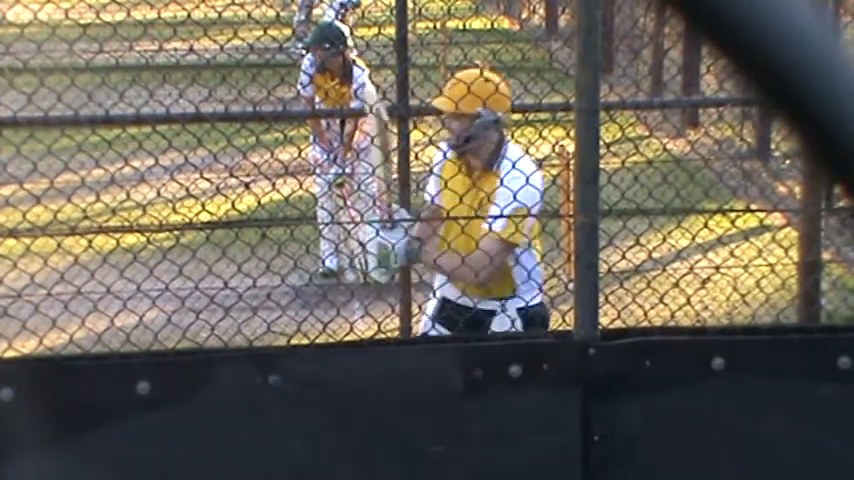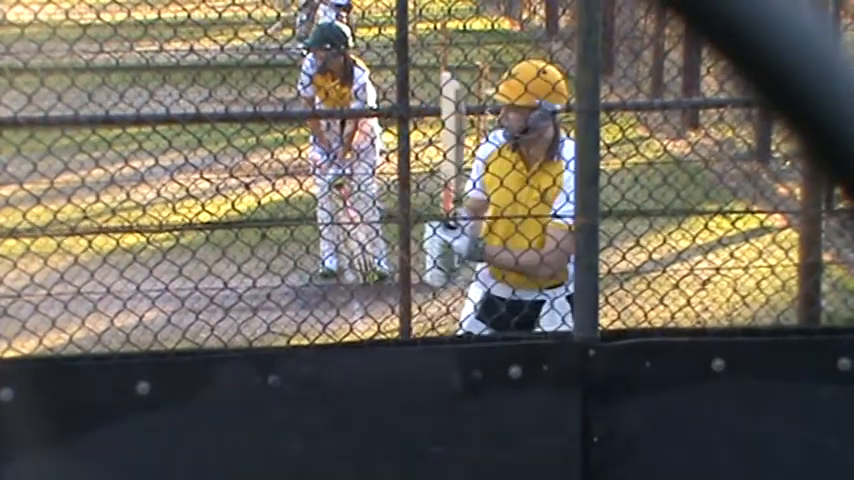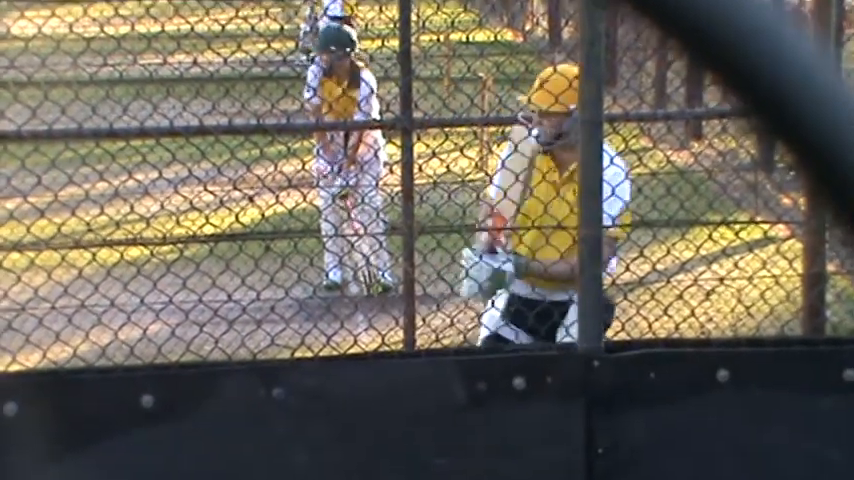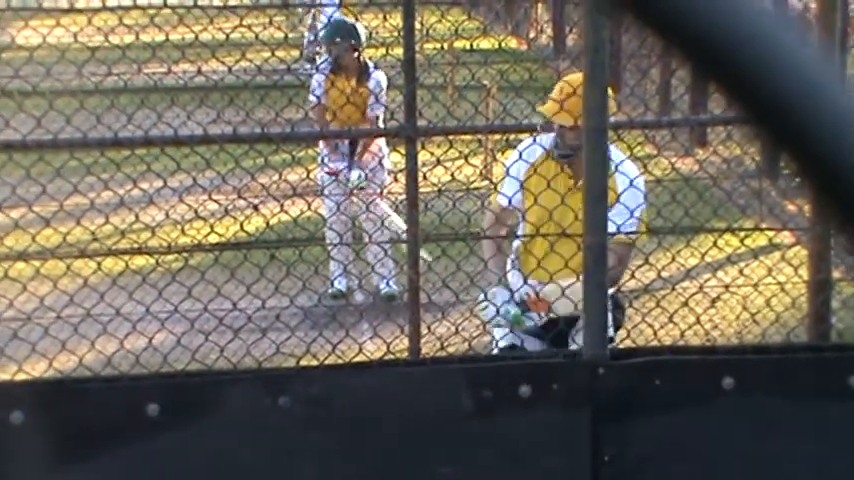
dt=0.2s
person 1, frame 1
left shoulder: (519, 178)
right shoulder: (448, 155)
left elbow: (481, 271)
right elbow: (432, 219)
left wrist: (413, 252)
right wrist: (401, 243)
left hip: (510, 312)
right hip: (453, 301)
person 1, frame 2
left shoulder: (572, 169)
right shoulder: (493, 147)
left elbow: (548, 264)
right elbow: (472, 211)
left wrist: (477, 251)
right wrist: (453, 237)
left hip: (550, 304)
right hip: (493, 293)
person 1, frame 3
left shoulder: (609, 172)
right shoulder: (520, 148)
right elbow: (490, 212)
left wrist: (521, 265)
left hip: (572, 304)
right hip: (516, 294)
person 1, frame 4
left shoulder: (624, 178)
right shoulder: (528, 155)
left elbow: (612, 268)
right elbow: (494, 223)
left wrist: (550, 296)
right wrist: (498, 288)
left hip: (586, 305)
right hip: (524, 299)
person 2, frame 1
left shoulder: (358, 74)
right shoulder: (311, 64)
left elbow: (355, 119)
right elbow: (308, 104)
left wrist: (343, 158)
right wrist: (321, 141)
left hip: (361, 125)
right hip: (326, 124)
left knee: (366, 188)
right knee: (326, 189)
left ankle: (376, 258)
right ankle: (331, 256)
person 2, frame 2
left shoulder: (359, 74)
right shoulder: (311, 64)
left elbow: (354, 120)
right elbow: (308, 105)
left wrist: (342, 158)
right wrist: (321, 143)
left hip: (361, 125)
right hip: (326, 124)
left knee: (365, 189)
right knee: (325, 190)
left ankle: (377, 259)
right ankle: (330, 257)
person 2, frame 3
left shoulder: (365, 80)
right shoulder: (317, 71)
left elbow: (360, 128)
right elbow: (315, 115)
left wrist: (348, 168)
right wrist: (327, 153)
left hip: (365, 137)
right hip: (330, 135)
left knee: (369, 201)
right knee: (330, 202)
left ankle: (381, 270)
right ankle: (334, 269)
person 2, frame 4
left shoulder: (374, 77)
right shoulder: (324, 73)
left elbow: (373, 123)
right elbow: (319, 115)
left wrist: (359, 162)
right wrist: (334, 154)
left hip: (369, 144)
right hip: (334, 143)
left knee: (373, 210)
right knee: (335, 212)
left ankle: (386, 278)
right ankle: (340, 278)
